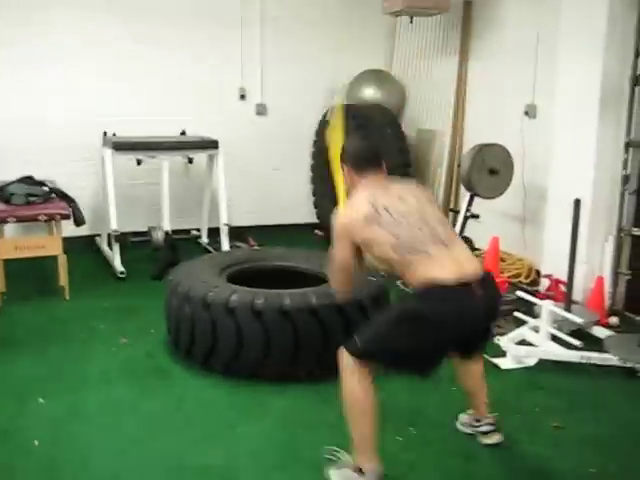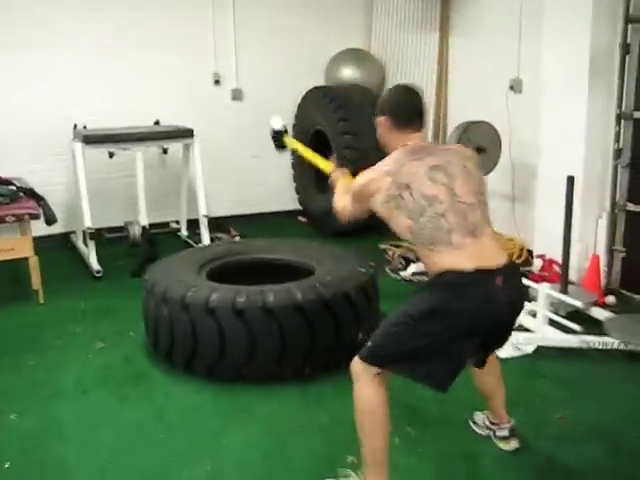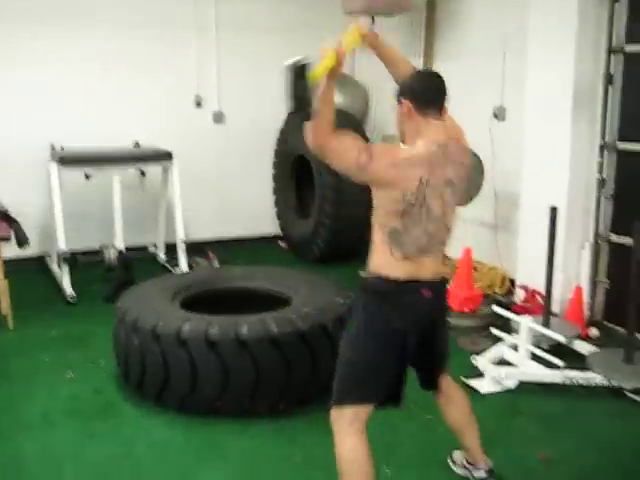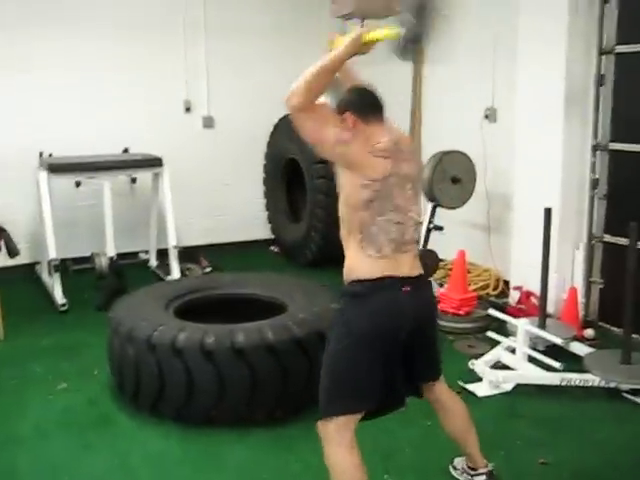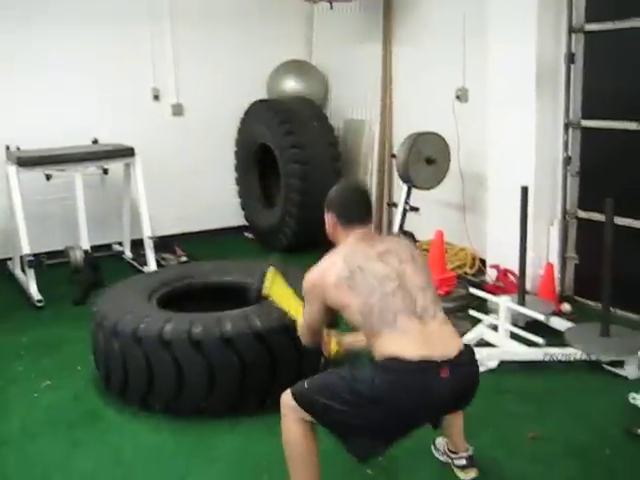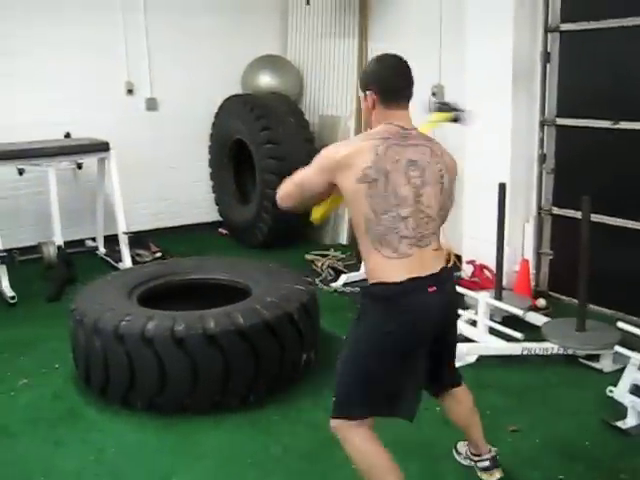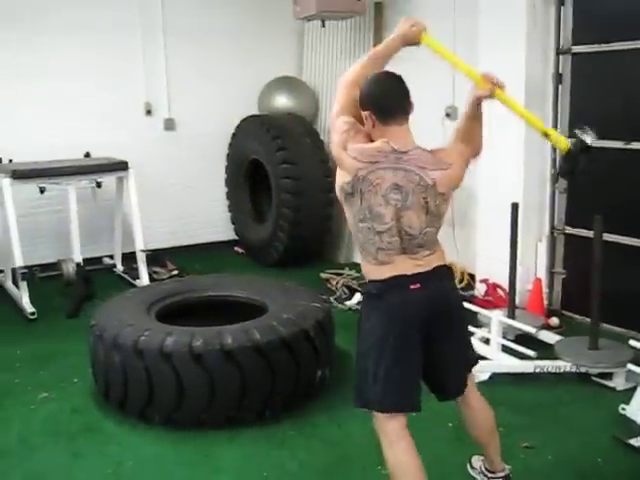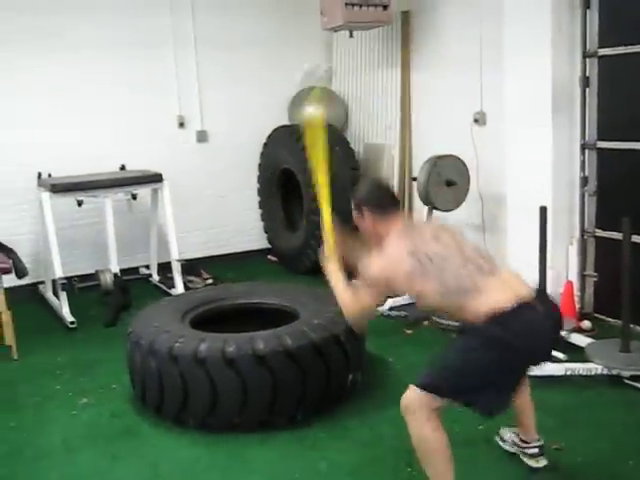
dt=0.4s
person 1, frame 1
left shoulder: (347, 216)
right shoulder: (414, 189)
left elbow: (339, 282)
left hip: (443, 301)
right hip: (484, 292)
left knee: (353, 362)
right knee: (462, 344)
right ankle: (484, 421)
person 1, frame 2
left shoulder: (375, 179)
right shoulder: (462, 154)
left elbow: (345, 213)
left wrist: (340, 184)
left hip: (454, 292)
right hip: (506, 285)
left knee: (365, 369)
right knee: (478, 345)
right ankle: (501, 425)
person 1, frame 3
left shoulder: (392, 165)
right shoulder: (457, 146)
left elbow: (317, 140)
right elbow: (421, 85)
left wrist: (330, 76)
right wrist: (379, 45)
left hip: (388, 298)
right hip: (432, 293)
left knee: (346, 417)
right knee: (440, 379)
person 1, frame 4
left shoulder: (360, 154)
right shoulder: (405, 147)
left elbow: (298, 105)
right elbow: (366, 105)
left wrist: (341, 52)
right wrist: (347, 70)
left hip: (372, 302)
right hip: (416, 295)
left knee: (335, 425)
right knee: (433, 385)
person 1, frame 5
left shoulder: (323, 273)
right shoulder: (408, 250)
left elbow: (309, 337)
left hip: (406, 383)
right hip: (462, 372)
left knee: (294, 406)
right ankle: (459, 452)
person 1, frame 6
left shoulder: (348, 154)
right shoulder: (442, 156)
left elbow: (285, 197)
left wrist: (331, 185)
left hip: (394, 301)
right hip: (442, 289)
left knee: (349, 422)
right knee: (444, 383)
person 1, frame 7
left shoulder: (352, 159)
right shoulder: (445, 168)
left elbow: (346, 92)
right elbow: (471, 143)
left wrist: (392, 42)
right wrist: (477, 101)
left hip: (390, 300)
right hip: (440, 288)
left knee: (390, 422)
right knee: (465, 389)
person 1, frame 8
left shoulder: (381, 266)
right shoulder: (433, 229)
left elbow: (354, 311)
left wrist: (333, 268)
right wrist: (358, 252)
left hip: (506, 331)
right hip: (541, 314)
left knee: (417, 405)
right knee: (508, 365)
right ankle: (530, 441)
